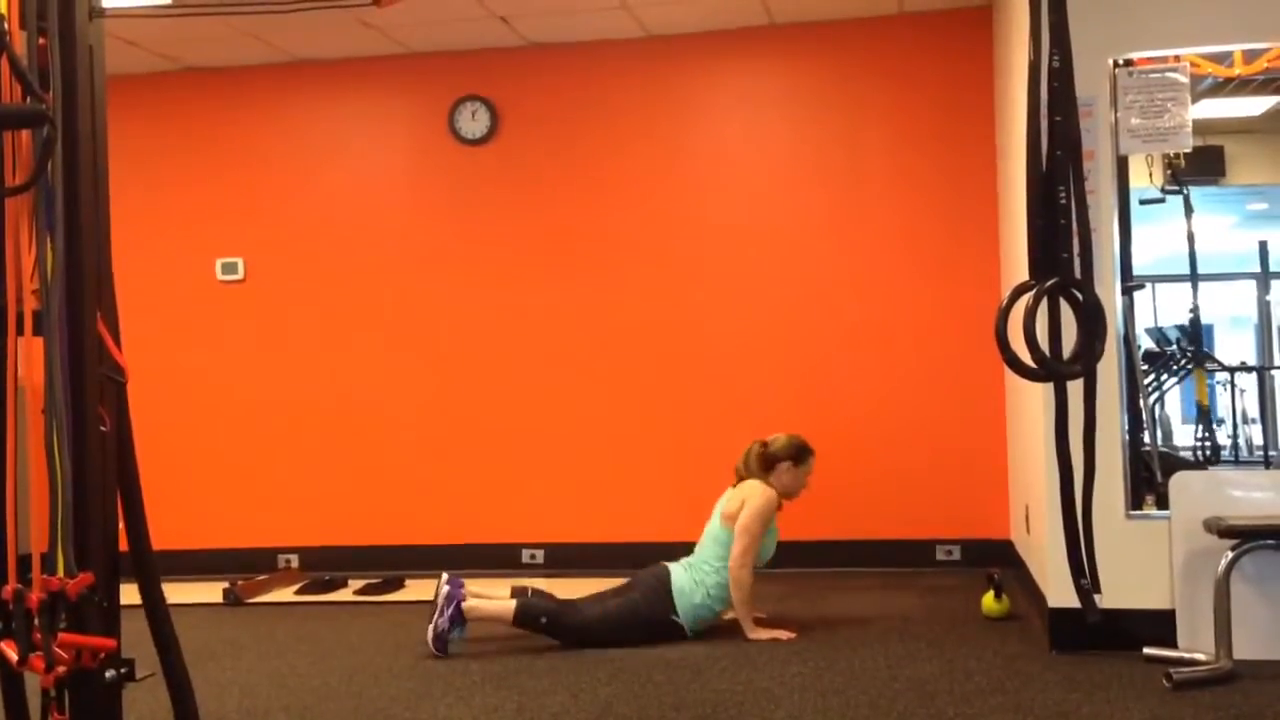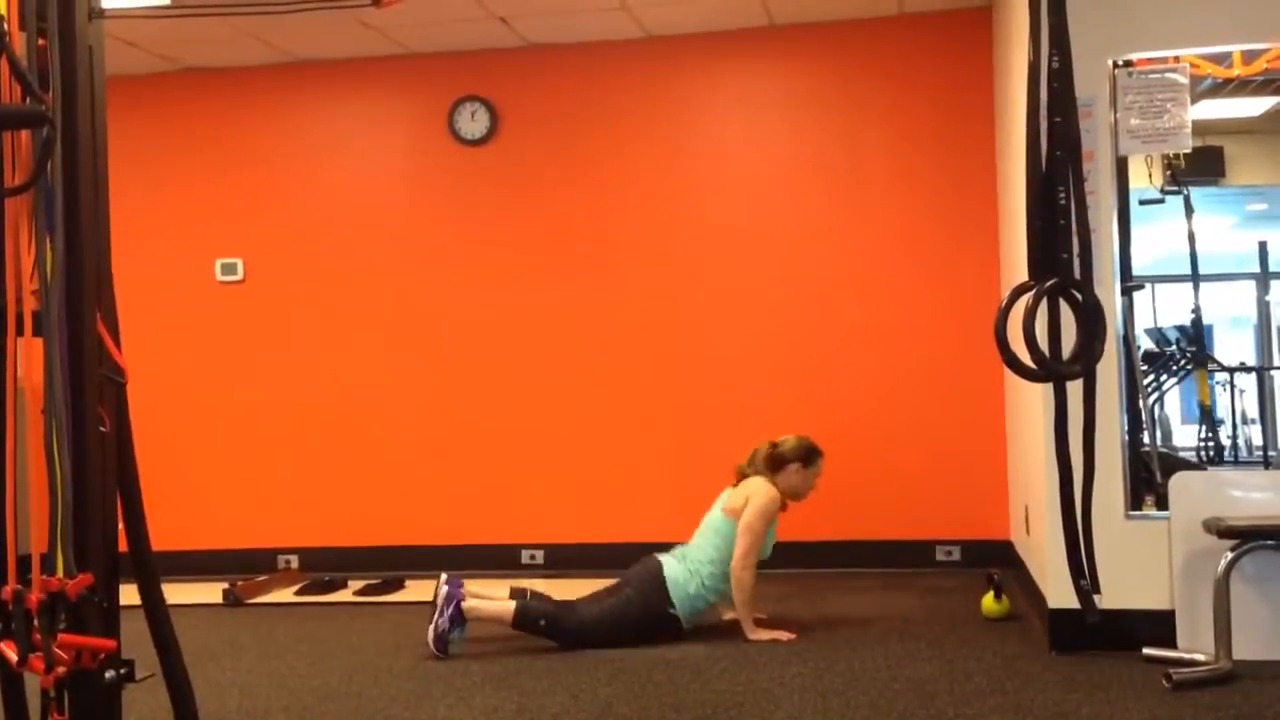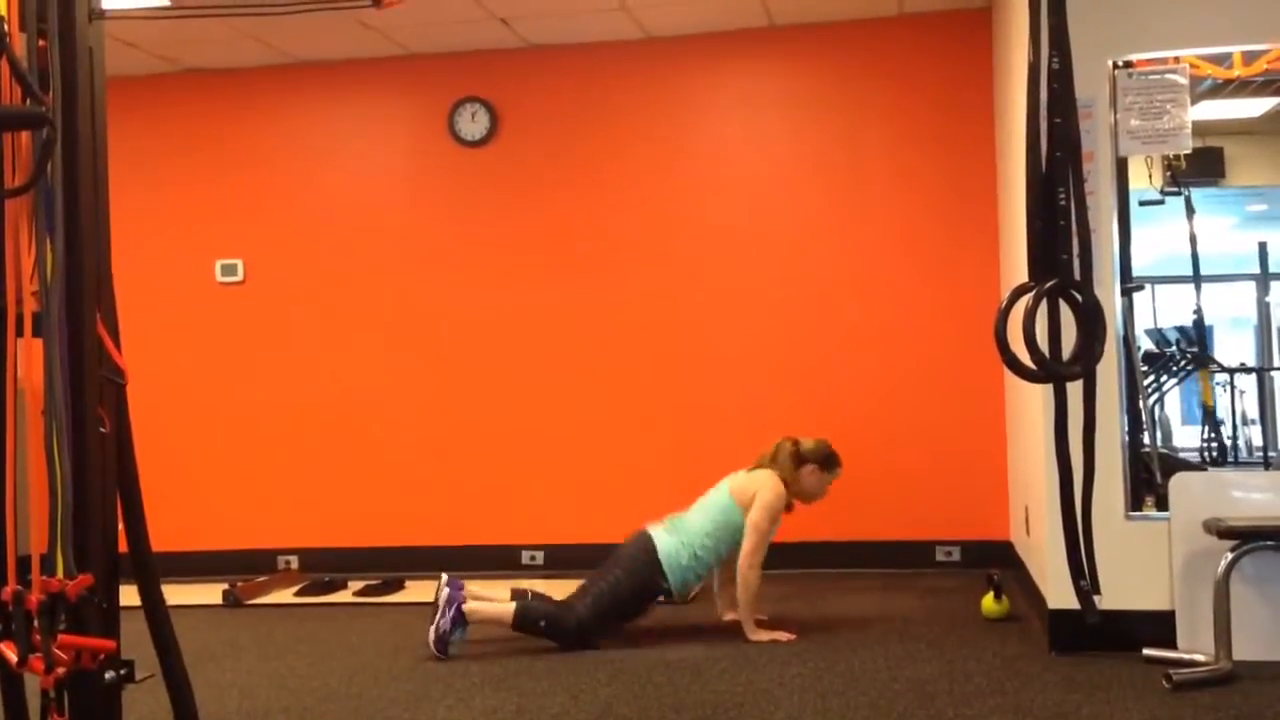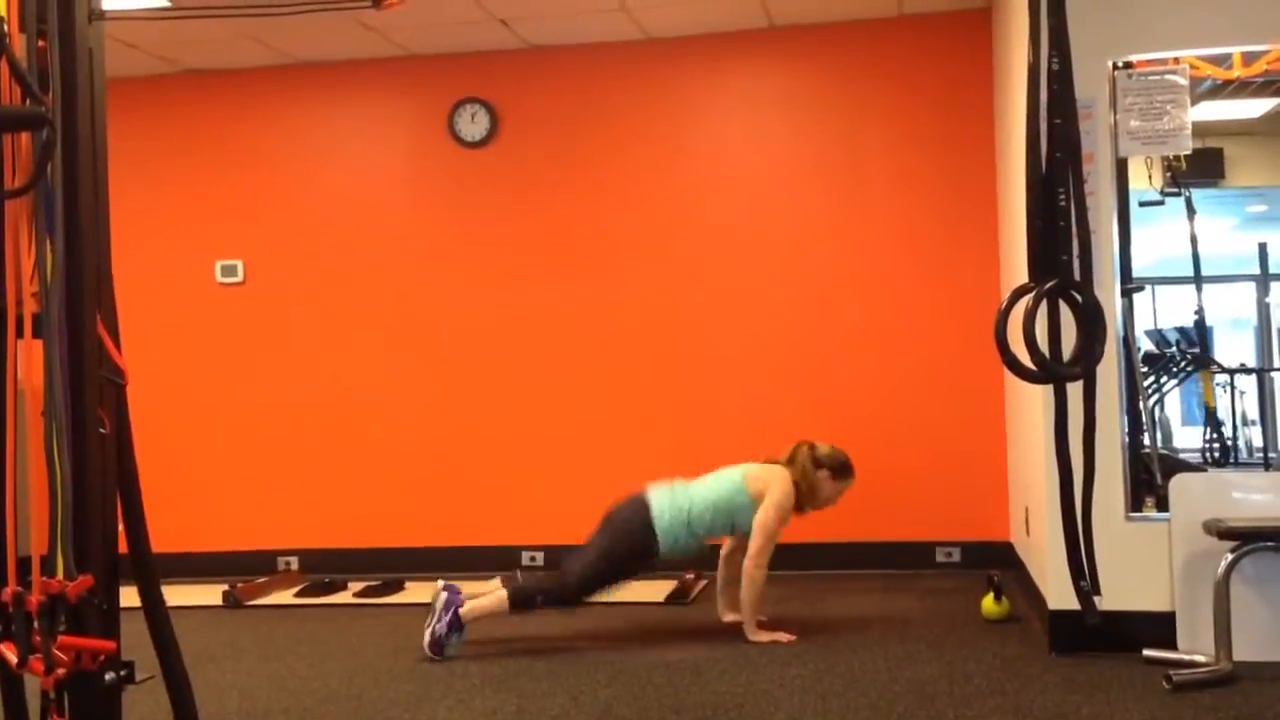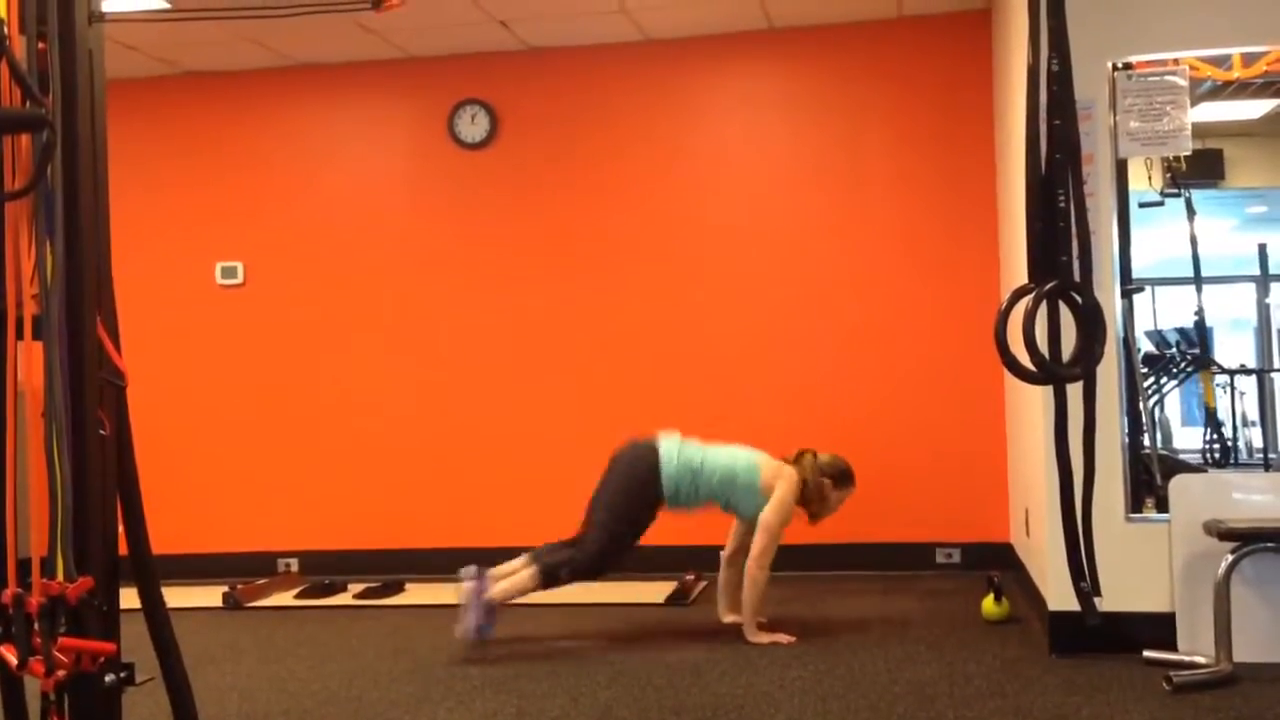
dt=0.1s
person 1, frame 1
left shoulder: (745, 490)
right shoulder: (764, 496)
right elbow: (739, 565)
left wrist: (729, 607)
right wrist: (751, 626)
left hip: (665, 585)
right hip: (669, 606)
left knee: (568, 612)
right knee: (570, 623)
left ankle: (462, 592)
right ankle: (463, 608)
person 1, frame 2
left shoulder: (750, 487)
right shoulder: (766, 494)
right elbow: (742, 565)
left wrist: (730, 607)
right wrist: (751, 627)
left hip: (662, 575)
right hip: (660, 597)
left knee: (568, 614)
right knee: (570, 627)
left ankle: (459, 593)
right ankle: (461, 609)
person 1, frame 3
left shoulder: (758, 479)
right shoulder: (775, 489)
left elbow: (728, 549)
right elbow: (748, 563)
left wrist: (729, 608)
right wrist: (752, 628)
left hip: (655, 551)
right hip: (655, 565)
left knee: (569, 611)
right knee: (570, 625)
left ankle: (462, 594)
right ankle: (464, 610)
person 1, frame 4
left shoulder: (769, 480)
right shoulder: (783, 489)
left elbow: (732, 553)
right elbow: (754, 562)
left wrist: (730, 610)
right wrist: (752, 628)
left hip: (645, 510)
right hip: (645, 525)
left knee: (563, 581)
right knee: (565, 589)
left ankle: (455, 596)
right ankle: (458, 611)
person 1, frame 5
left shoulder: (771, 480)
right shoulder: (788, 486)
left elbow: (733, 554)
right elbow: (758, 562)
left wrist: (729, 610)
right wrist: (751, 629)
left hip: (648, 460)
right hip: (652, 469)
left knee: (586, 546)
right knee: (593, 555)
left ankle: (487, 579)
right ankle: (487, 595)
